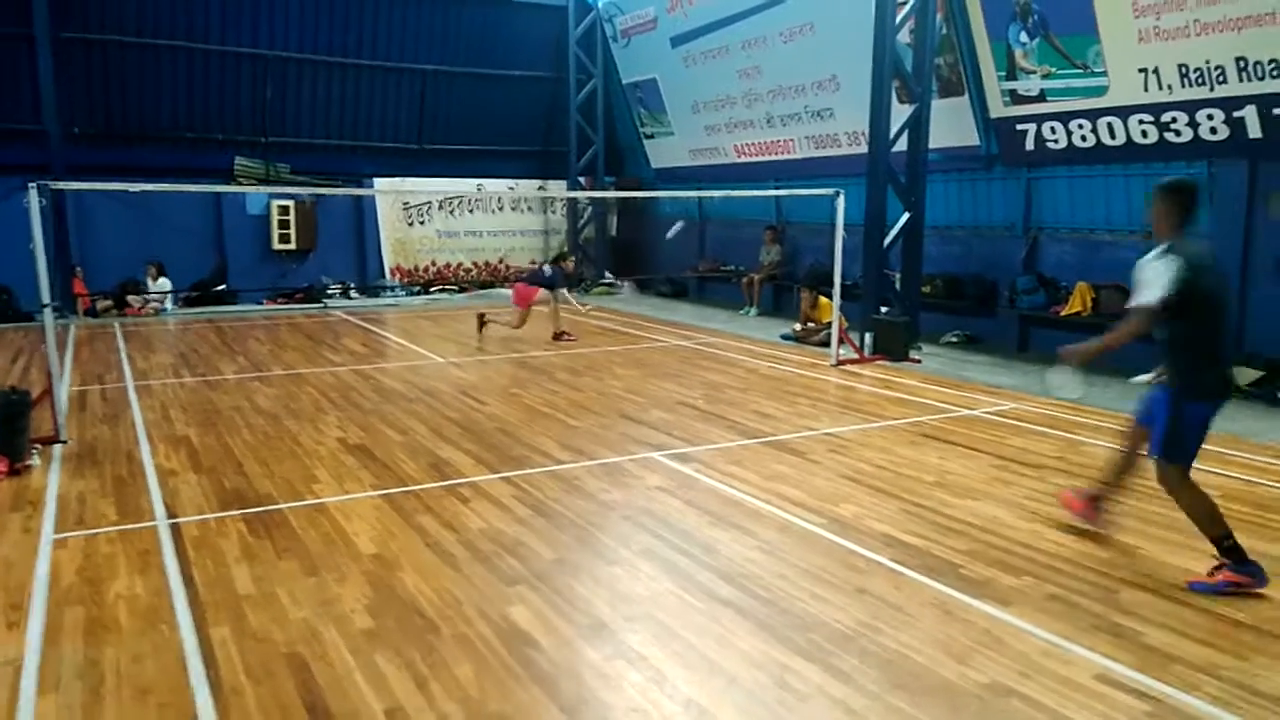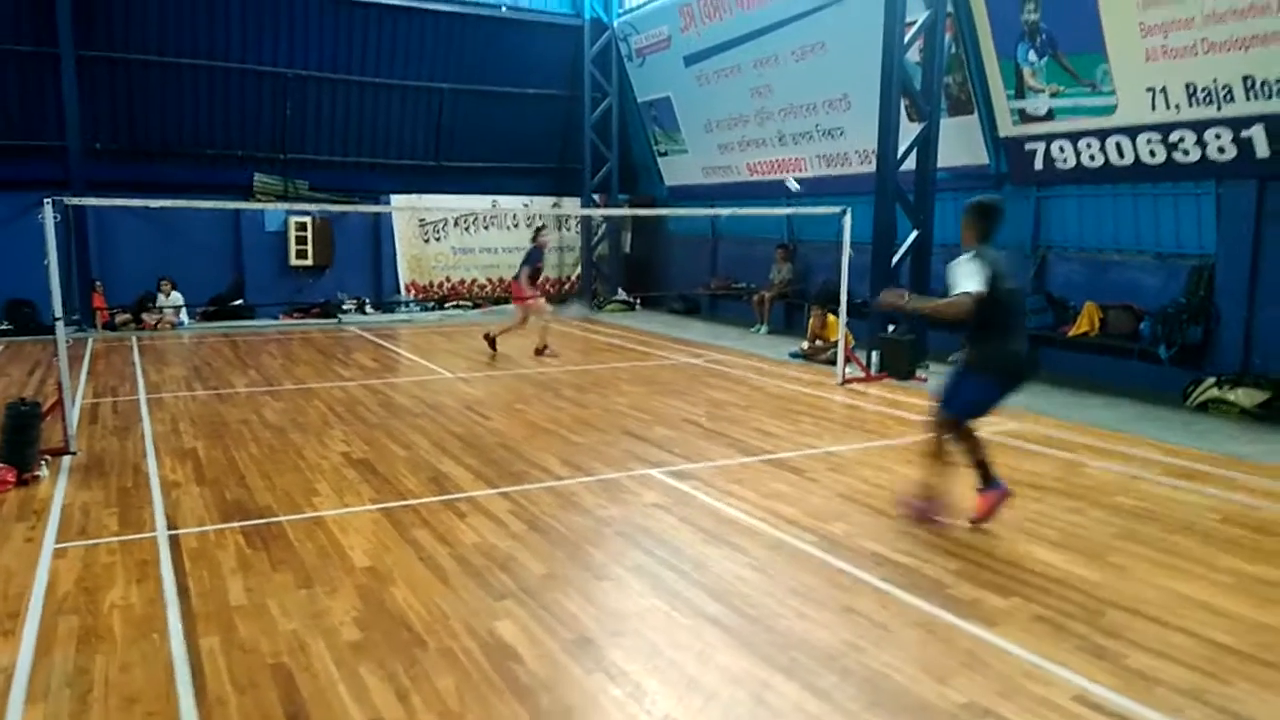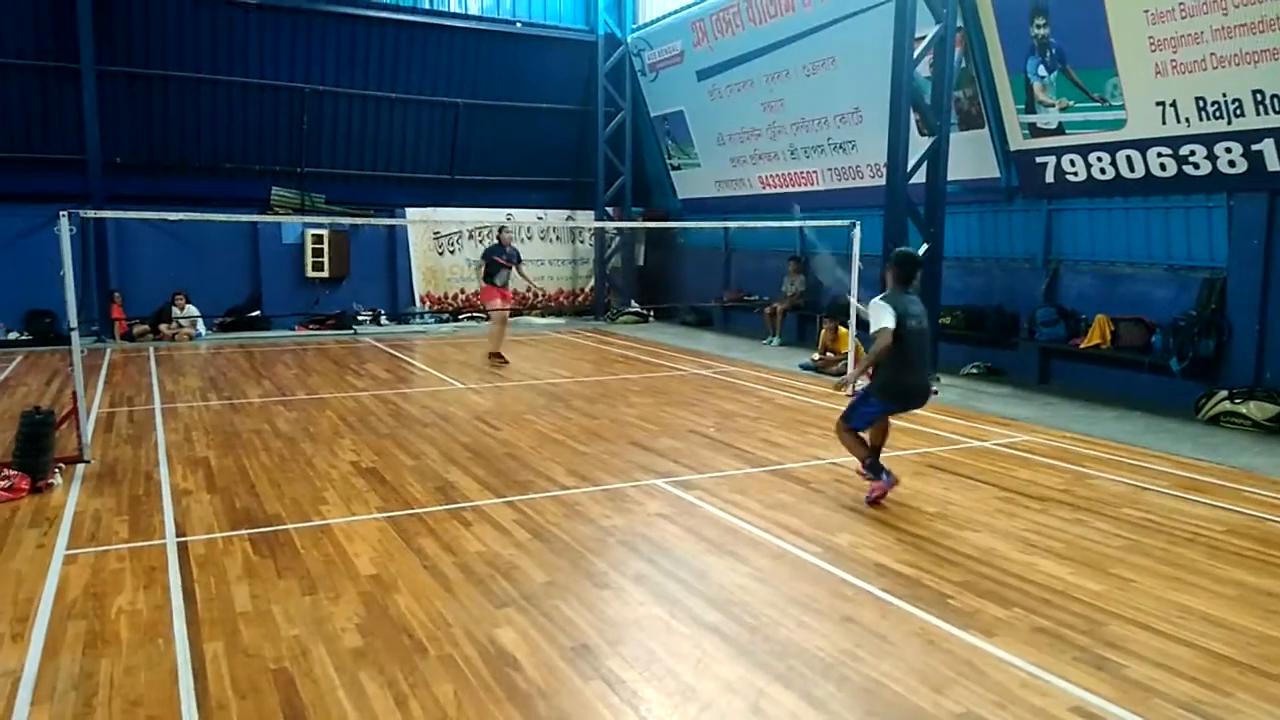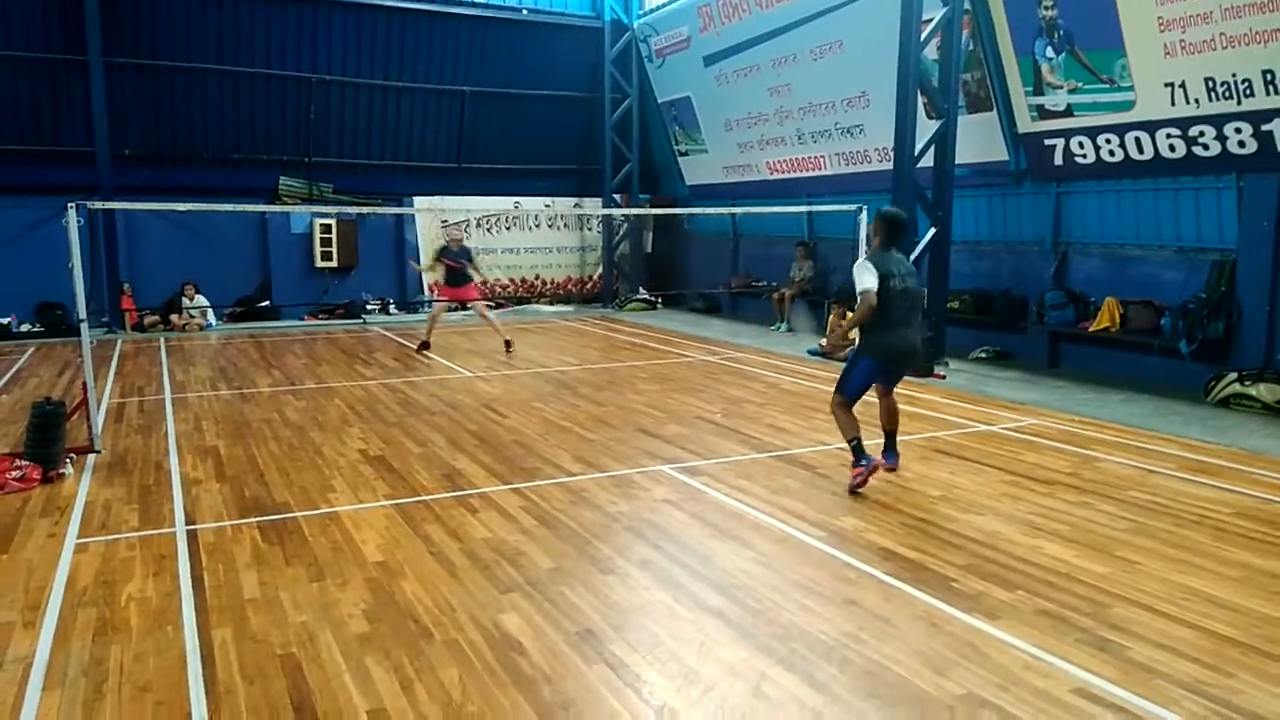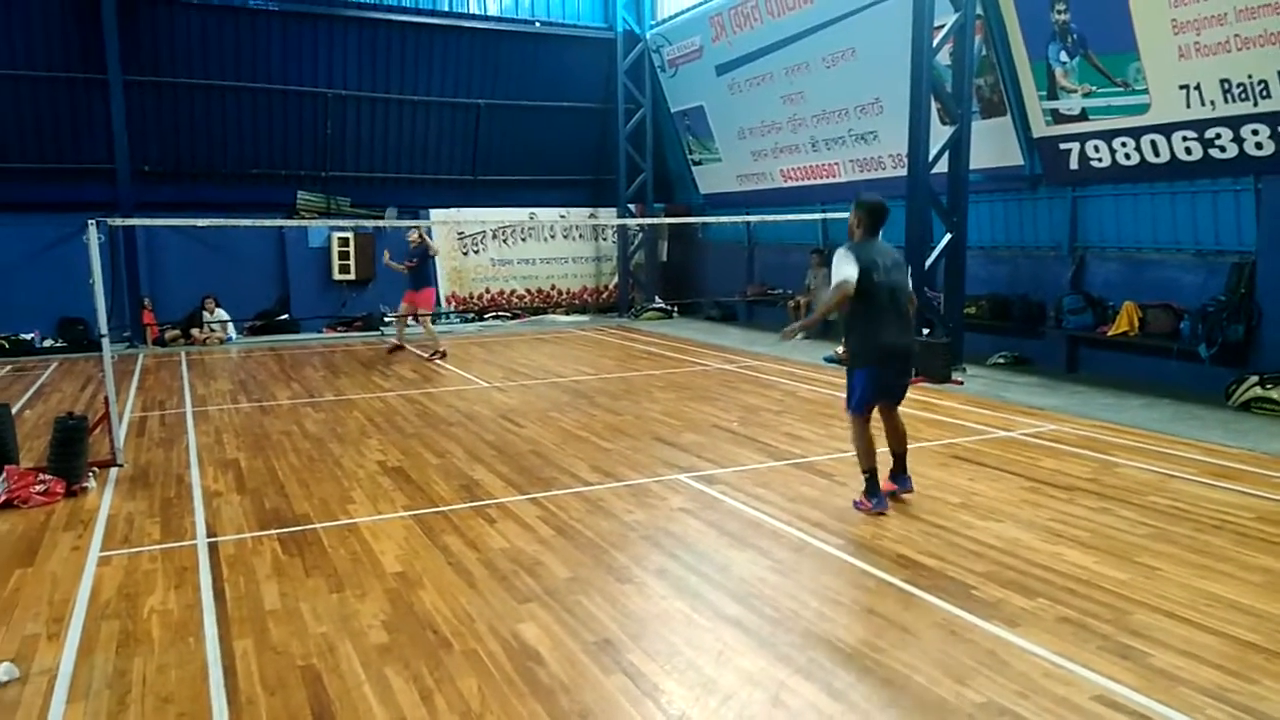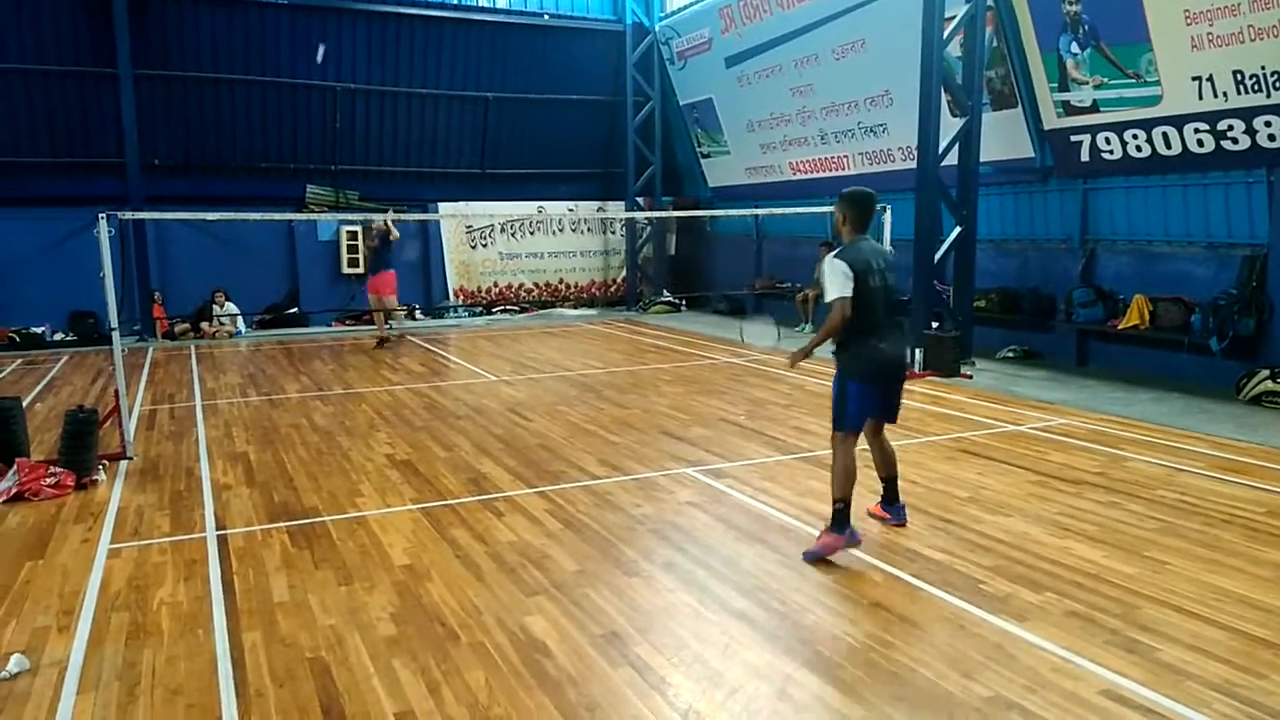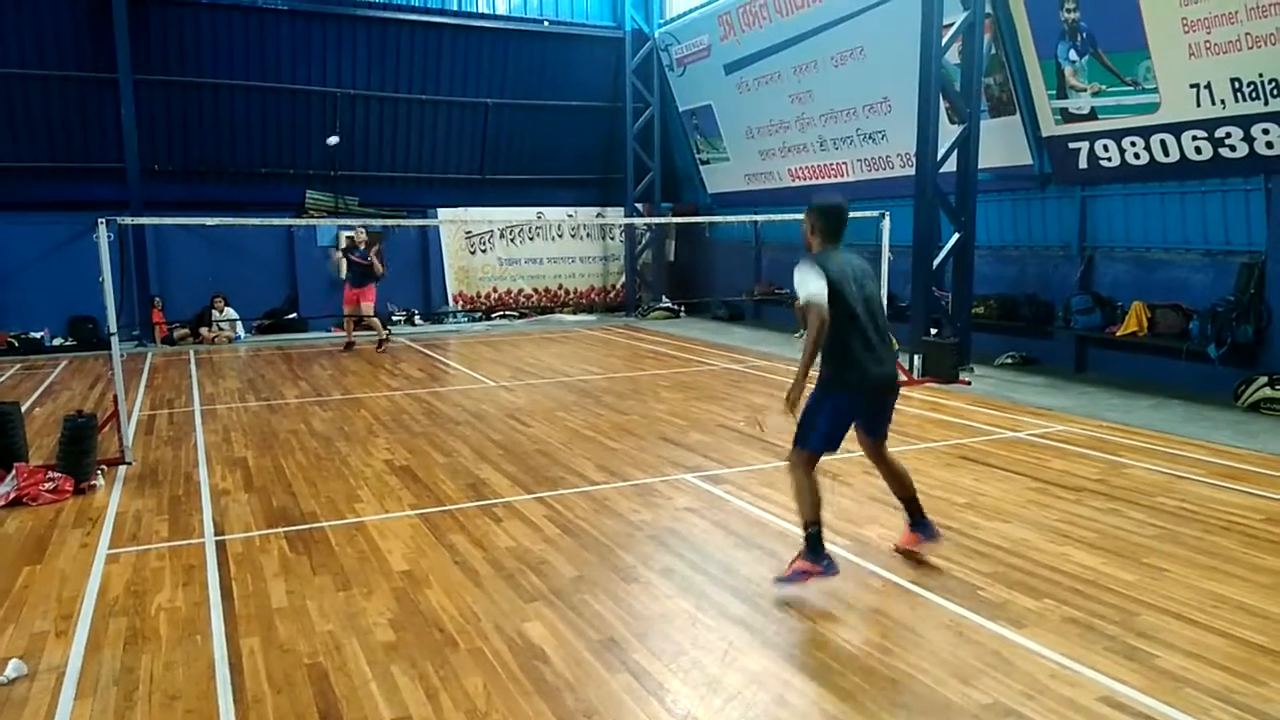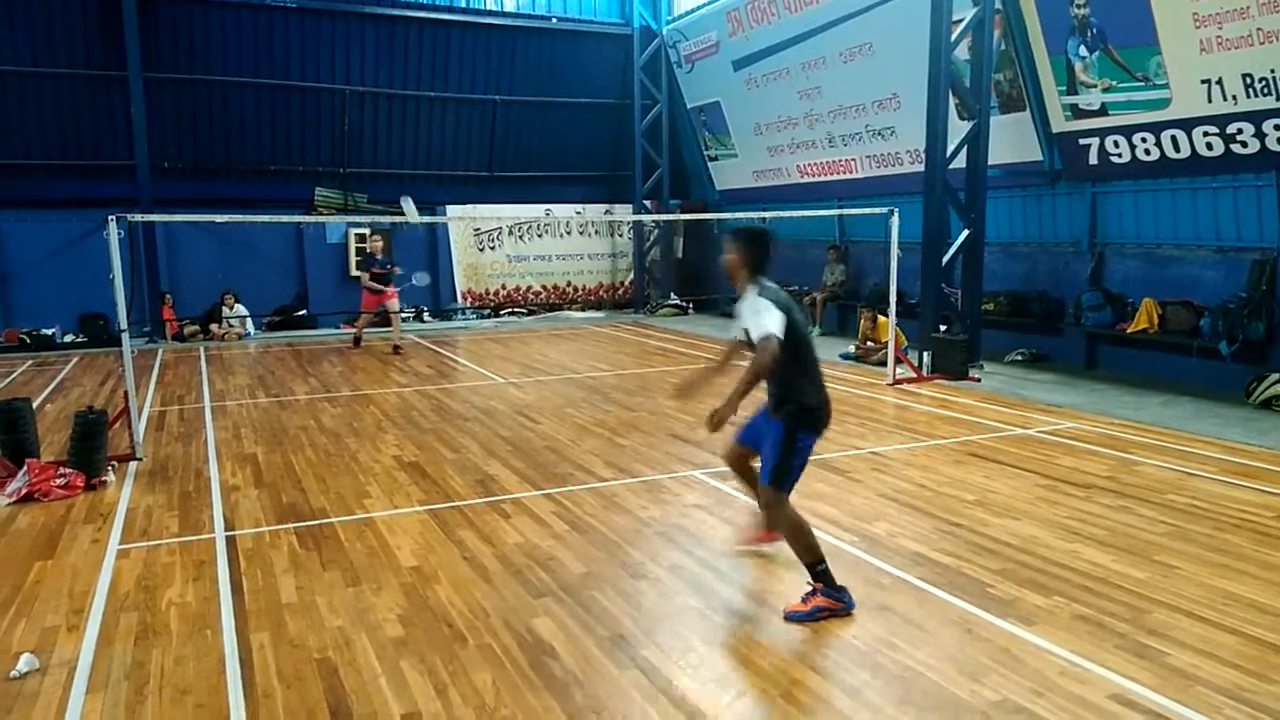
dt=0.4s
person 1, frame 1
left shoulder: (1159, 262)
right shoulder: (1199, 253)
left elbow: (1134, 327)
left wrist: (1085, 350)
left hip: (1191, 381)
right hip: (1205, 375)
left knee: (1172, 475)
right knee: (1137, 432)
left ankle: (1239, 564)
right ankle: (1095, 503)
person 1, frame 2
left shoulder: (969, 262)
right shoulder: (997, 259)
left elbow: (964, 305)
left wrist: (909, 303)
left hip: (989, 361)
right hip: (1014, 359)
left knee: (941, 422)
right knee: (956, 424)
left ankle: (929, 498)
right ankle: (989, 487)
person 1, frame 3
left shoulder: (882, 303)
right shoulder: (916, 304)
left elbow: (884, 341)
left wrist: (857, 371)
right wrist: (867, 314)
left hip: (891, 387)
right hip: (920, 389)
left knee: (845, 427)
right knee: (879, 414)
left ankle: (881, 475)
right ankle: (872, 466)
person 1, frame 4
left shoulder: (867, 263)
right shoulder: (907, 266)
left elbow: (868, 303)
left wrist: (843, 330)
left hip: (878, 346)
right hip: (910, 346)
left knee: (840, 403)
right knee: (884, 392)
left ankle: (861, 459)
right ankle: (890, 453)
person 1, frame 5
left shoulder: (849, 254)
right shoulder: (896, 257)
left elbow: (844, 293)
right elbow: (911, 302)
left wrist: (803, 324)
left hip: (869, 350)
right hip: (903, 348)
left knee: (860, 420)
right knee: (889, 412)
left ankle: (873, 493)
right ankle: (900, 477)
person 1, frame 6
left shoulder: (839, 260)
right shoulder: (884, 256)
left elbow: (842, 314)
left wrist: (808, 348)
left hip: (861, 362)
right hip: (894, 357)
left knee: (844, 440)
right knee: (875, 431)
left ankle: (840, 527)
right ankle: (892, 505)
person 1, frame 7
left shoulder: (809, 268)
right shoulder: (860, 265)
left elbow: (819, 317)
left wrist: (801, 376)
left hip: (843, 380)
right hip: (882, 376)
left knee: (801, 461)
right knee: (876, 452)
left ankle: (814, 554)
right ankle: (919, 525)
person 1, frame 8
left shoulder: (759, 302)
right shoulder: (752, 299)
left elbow: (768, 353)
right elbow: (740, 345)
left wrist: (732, 401)
right wrist: (703, 376)
left hip: (798, 411)
right hip: (783, 405)
left knee: (773, 499)
right knee: (736, 456)
left ankle: (829, 592)
right ankle: (771, 523)
